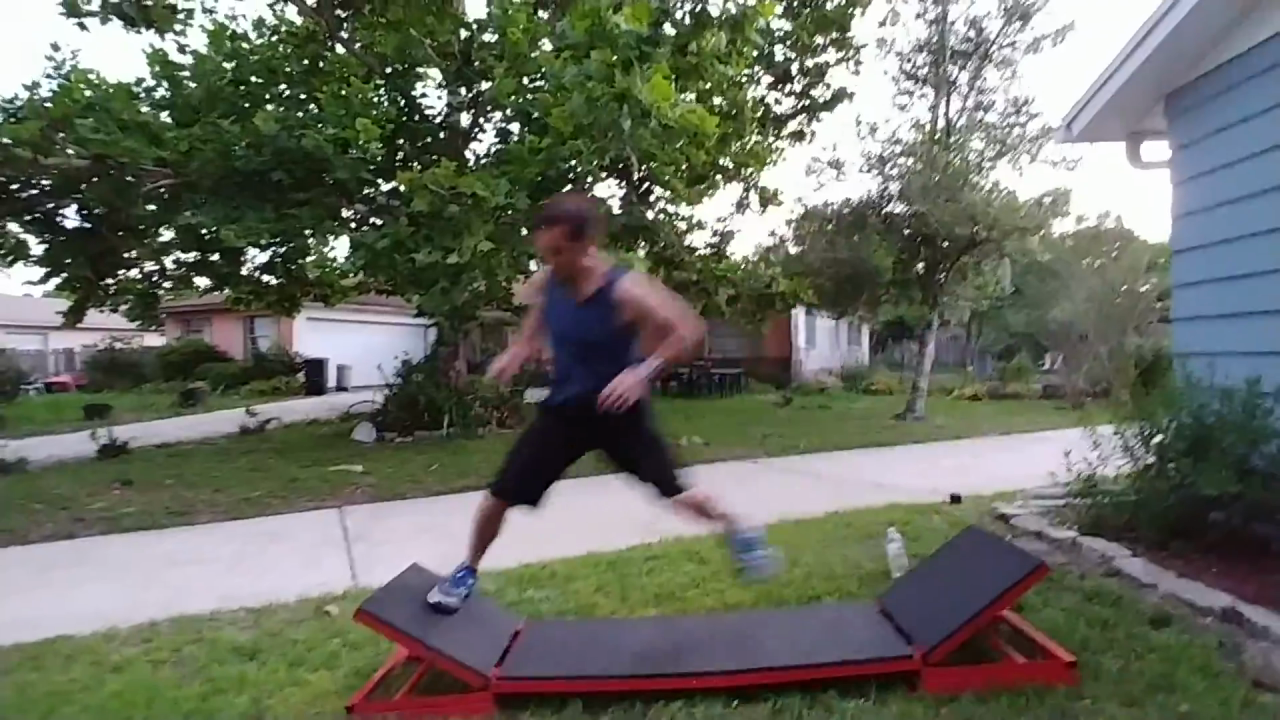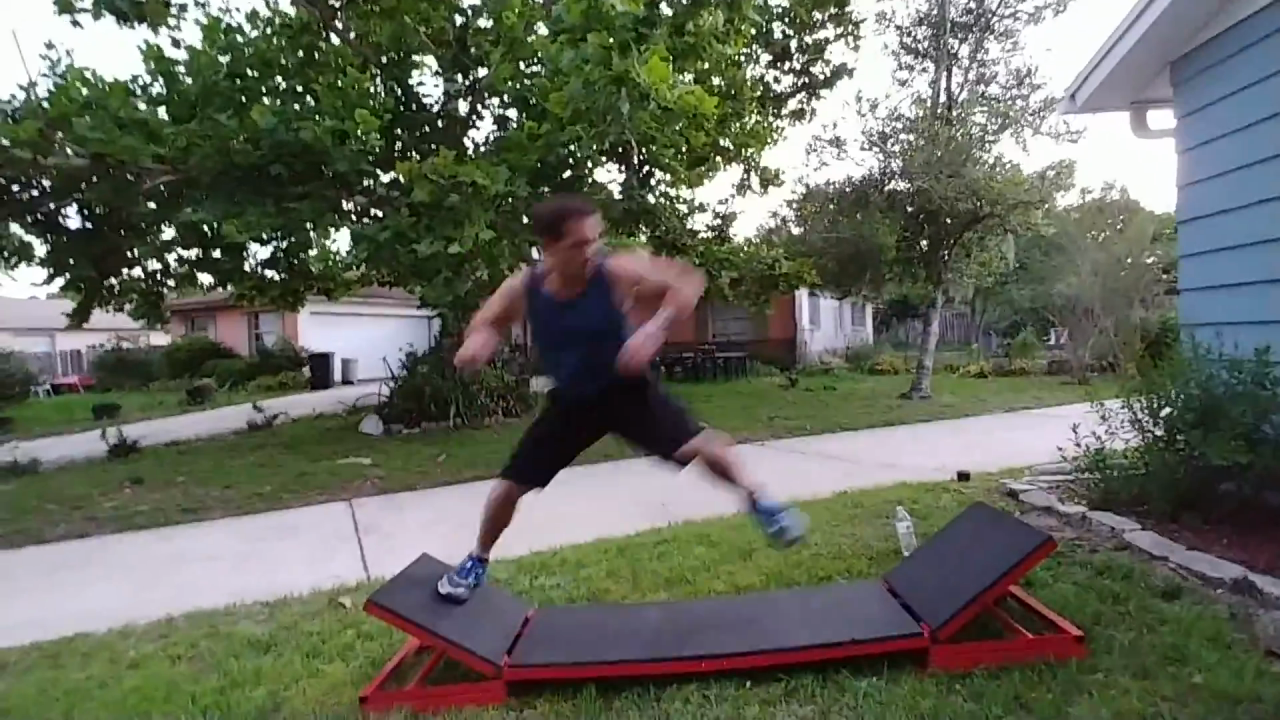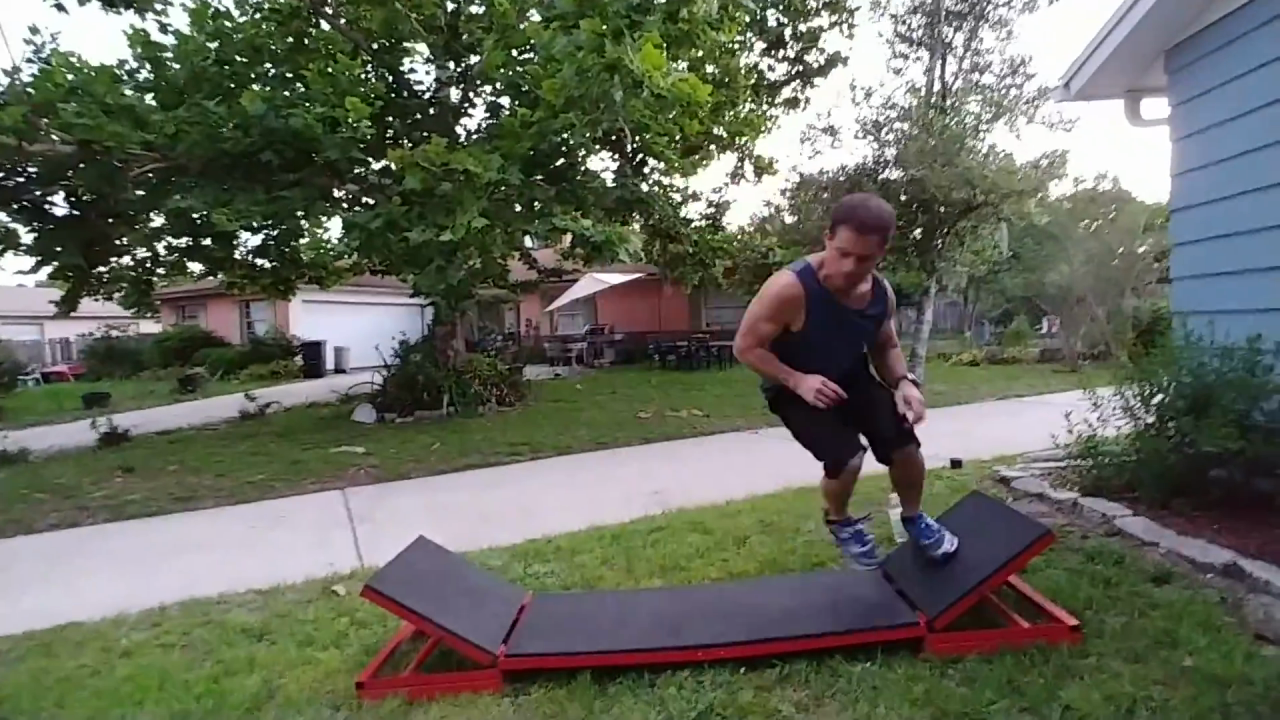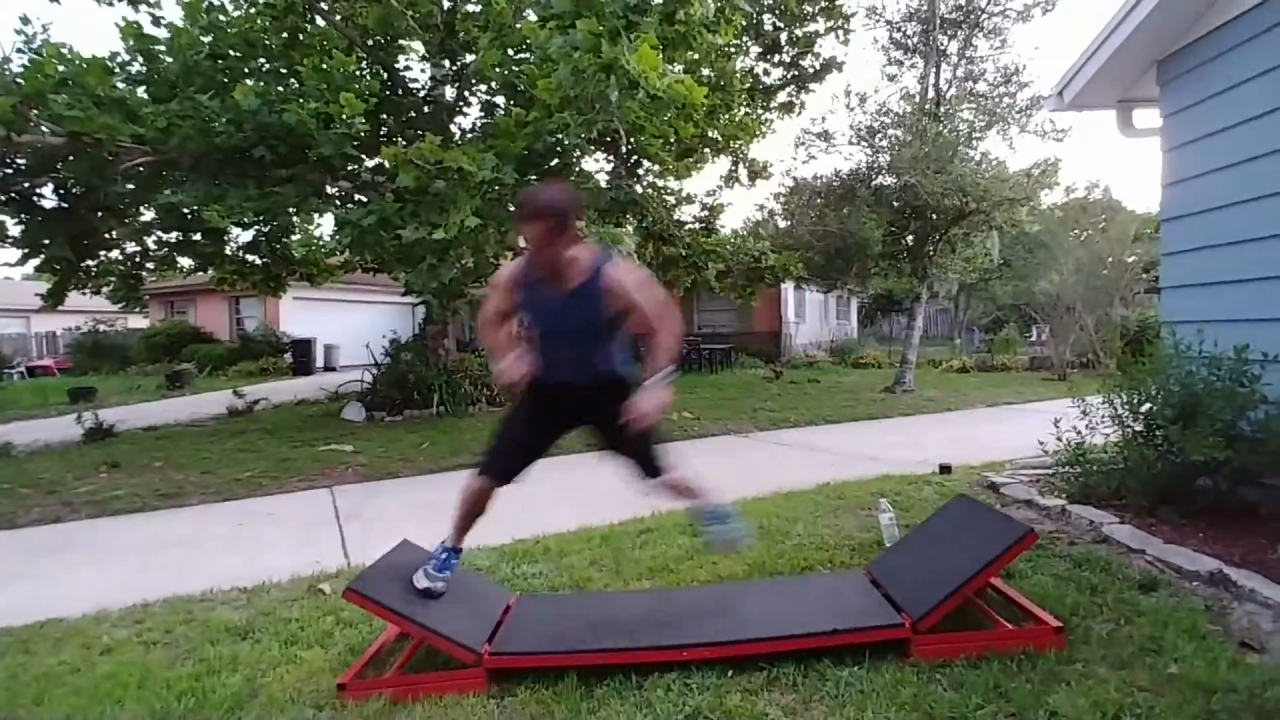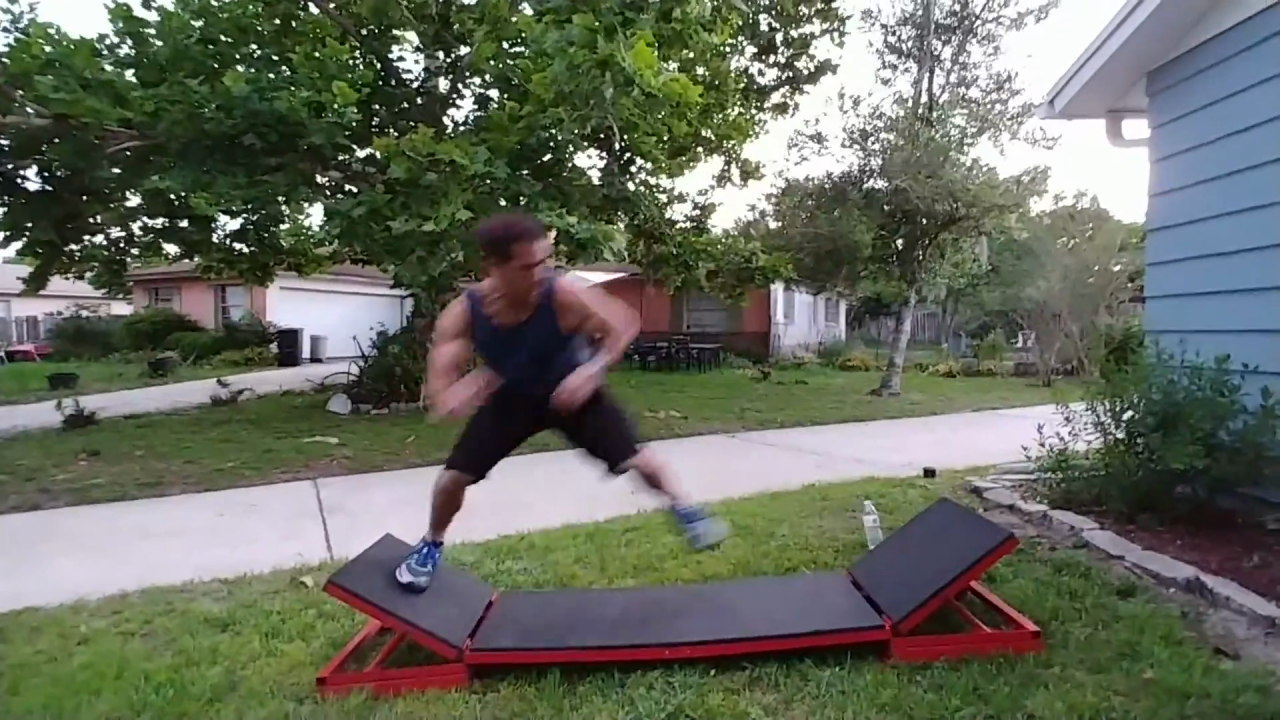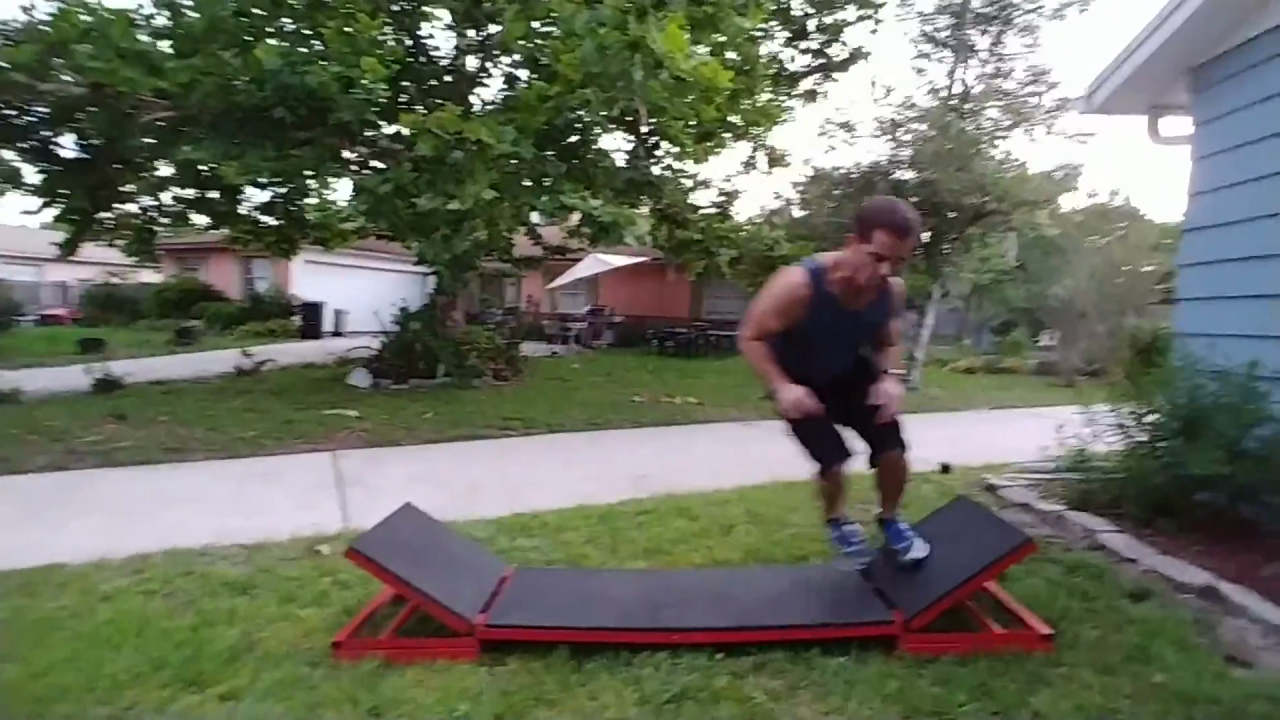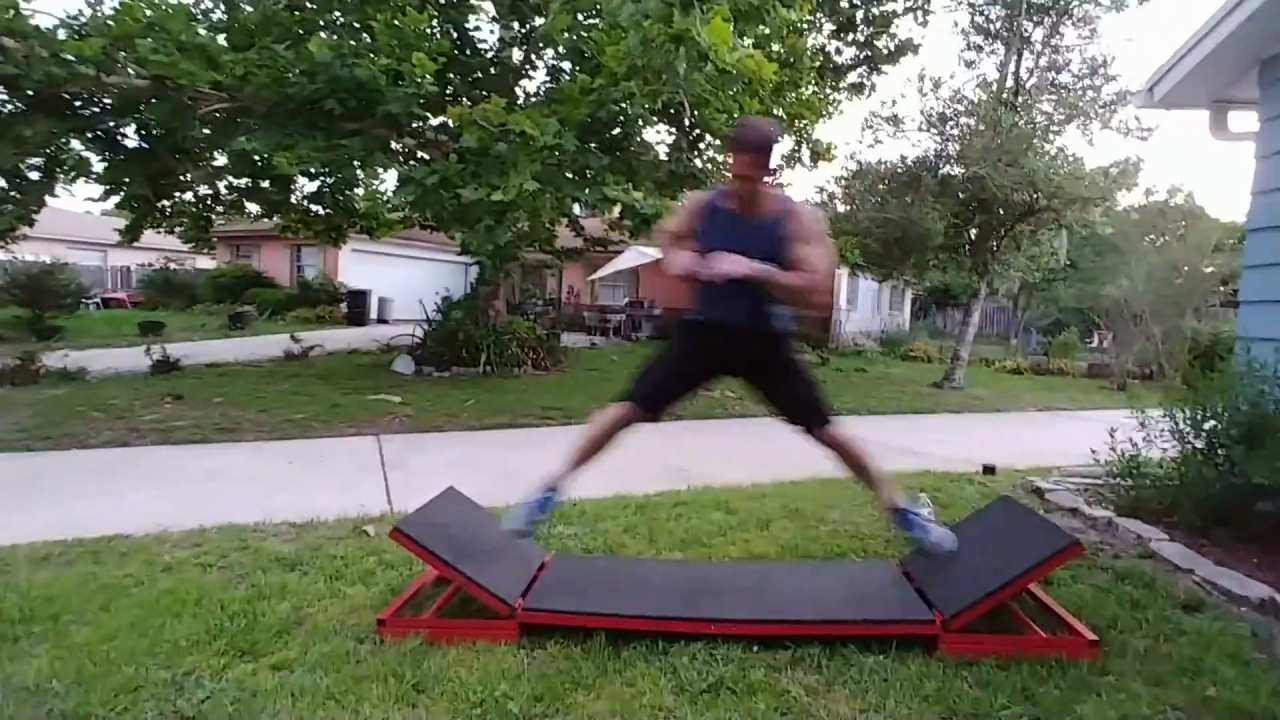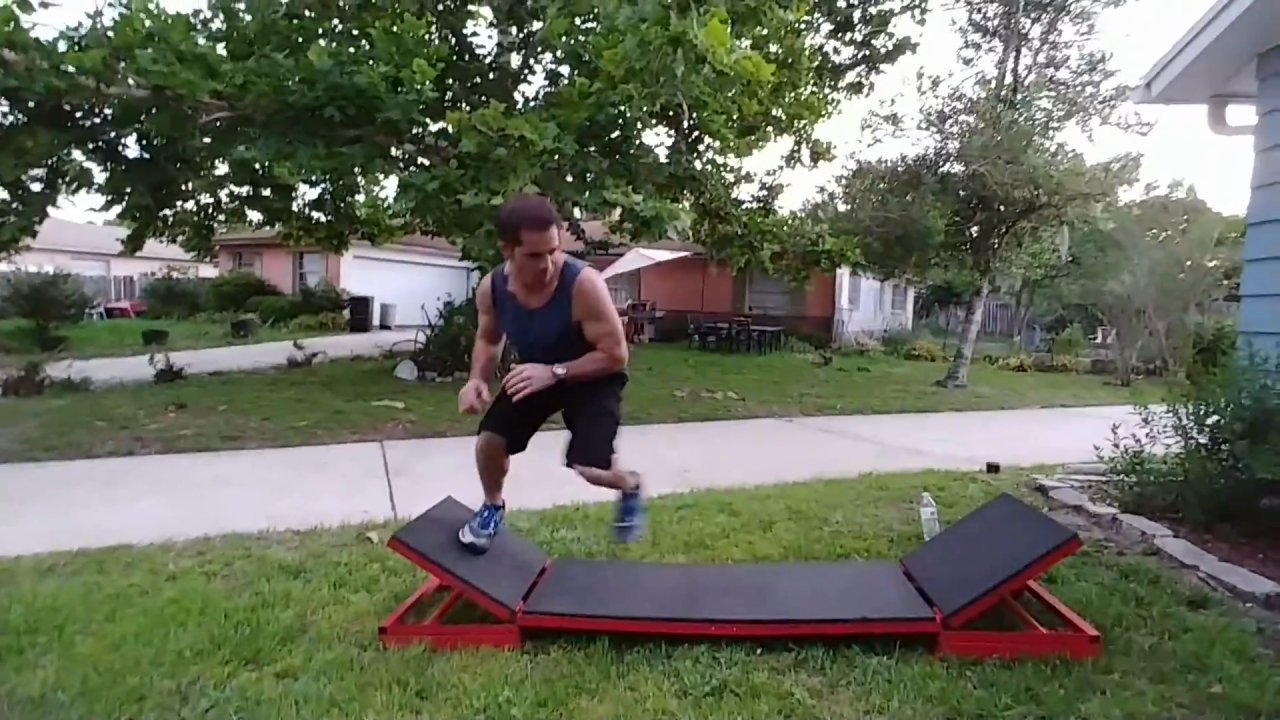
dt=0.5s
person 1, frame 1
left shoulder: (626, 289)
right shoulder: (544, 284)
left elbow: (688, 330)
left wrist: (644, 371)
right wrist: (514, 354)
left hip: (620, 409)
right hip: (564, 411)
left knee: (672, 492)
right knee: (501, 494)
left ankle: (736, 531)
right ankle: (469, 568)
person 1, frame 2
left shoulder: (617, 272)
right shoulder: (523, 288)
left elbow: (688, 281)
right elbow: (485, 321)
left wrist: (656, 326)
right wrist: (478, 341)
left hip: (629, 391)
right hip: (571, 401)
left knee: (697, 444)
right knee: (510, 483)
left ankle: (754, 500)
right ankle: (478, 559)
person 1, frame 3
left shoulder: (881, 293)
right shoulder: (790, 288)
left elbow: (886, 344)
right elbow: (746, 346)
left wrist: (903, 382)
right wrist: (798, 380)
left hip: (850, 376)
right hip: (794, 387)
left knee: (905, 447)
right knee: (847, 458)
left ankle: (913, 518)
right ankle: (839, 522)
person 1, frame 4
left shoulder: (612, 276)
right shoulder: (515, 276)
left elbow: (664, 324)
right elbow: (490, 321)
left wrist: (655, 384)
right wrist: (506, 356)
left hip: (609, 388)
right hip: (548, 389)
left knee: (652, 473)
right knee: (488, 476)
left ankle: (706, 508)
right ankle: (451, 549)
person 1, frame 5
left shoulder: (562, 293)
right shoulder: (463, 313)
left elbow: (623, 325)
right elbow: (437, 382)
left wrist: (592, 372)
right wrist: (453, 396)
left hip: (571, 391)
right hip: (513, 398)
left knee: (635, 459)
right knee: (456, 474)
left ankle: (681, 509)
right ankle: (432, 545)
person 1, frame 6
left shoulder: (891, 293)
right shoulder: (798, 284)
left elbow: (886, 342)
right elbow: (751, 336)
left wrist: (889, 378)
right wrist: (781, 386)
left hip: (850, 377)
right hip: (796, 384)
left knee: (893, 451)
right knee: (835, 461)
left ankle: (891, 522)
right ankle: (836, 521)
person 1, frame 7
left shoulder: (799, 220)
right shoulder: (700, 205)
left elbow: (819, 295)
right elbow: (663, 238)
left wrist: (758, 272)
right wrist: (675, 257)
left hip: (761, 339)
right hip: (701, 332)
left knee: (824, 430)
right knee: (628, 409)
left ankle: (897, 506)
right ankle: (554, 488)
person 1, frame 8
left shoulder: (583, 283)
right shoulder: (491, 288)
left elbow: (615, 355)
right elbow: (487, 338)
left wrist: (554, 372)
right wrist: (477, 379)
left hip: (592, 378)
right hip: (535, 376)
left knee: (591, 469)
right knee: (490, 439)
left ankle: (628, 487)
right ankle: (493, 506)
